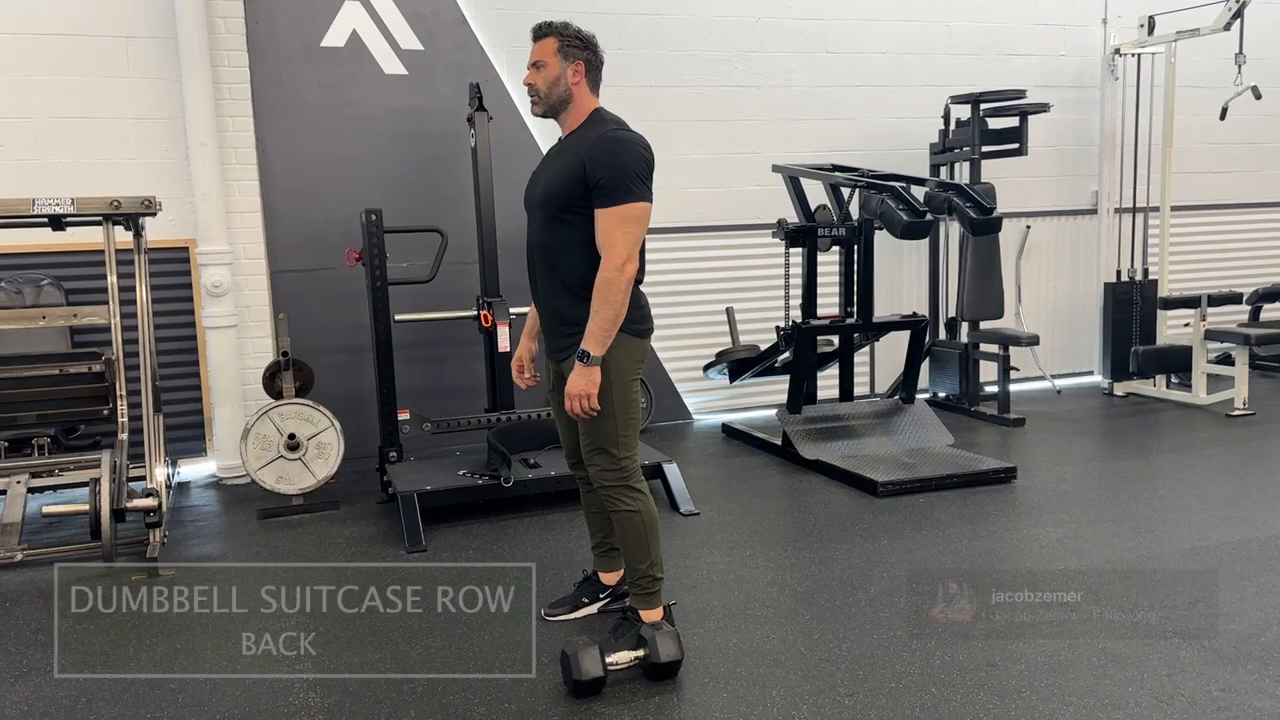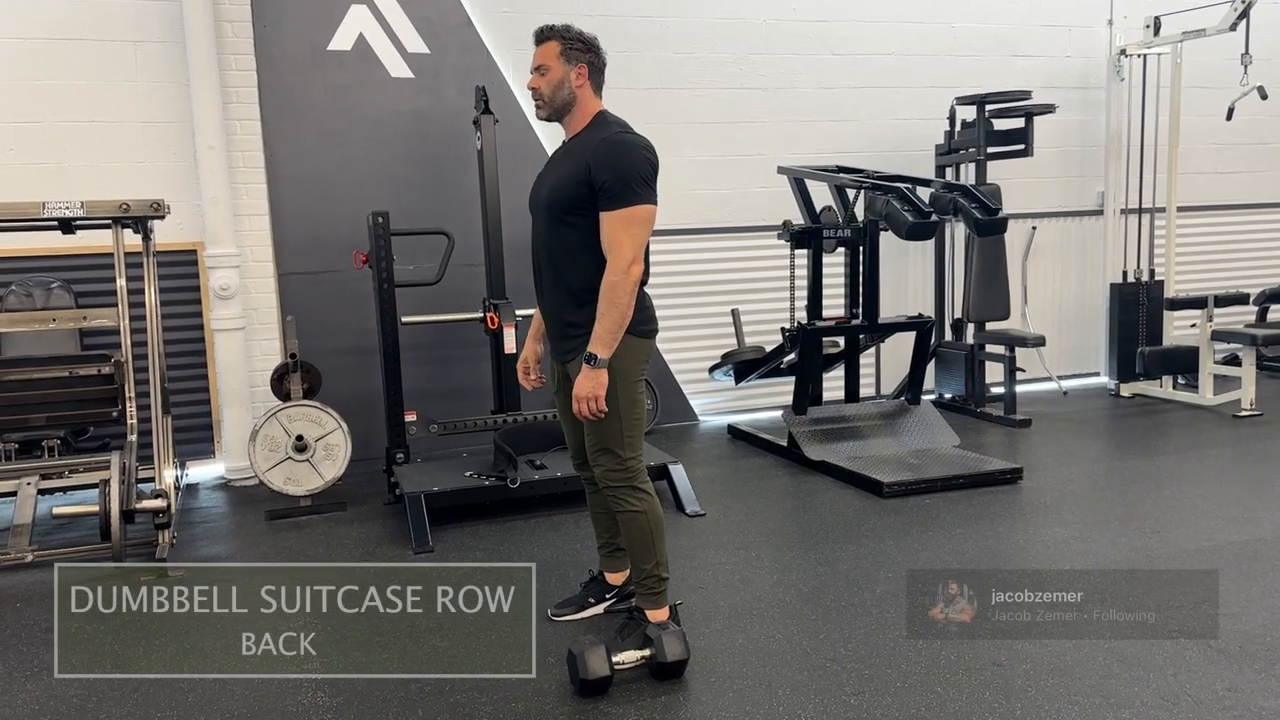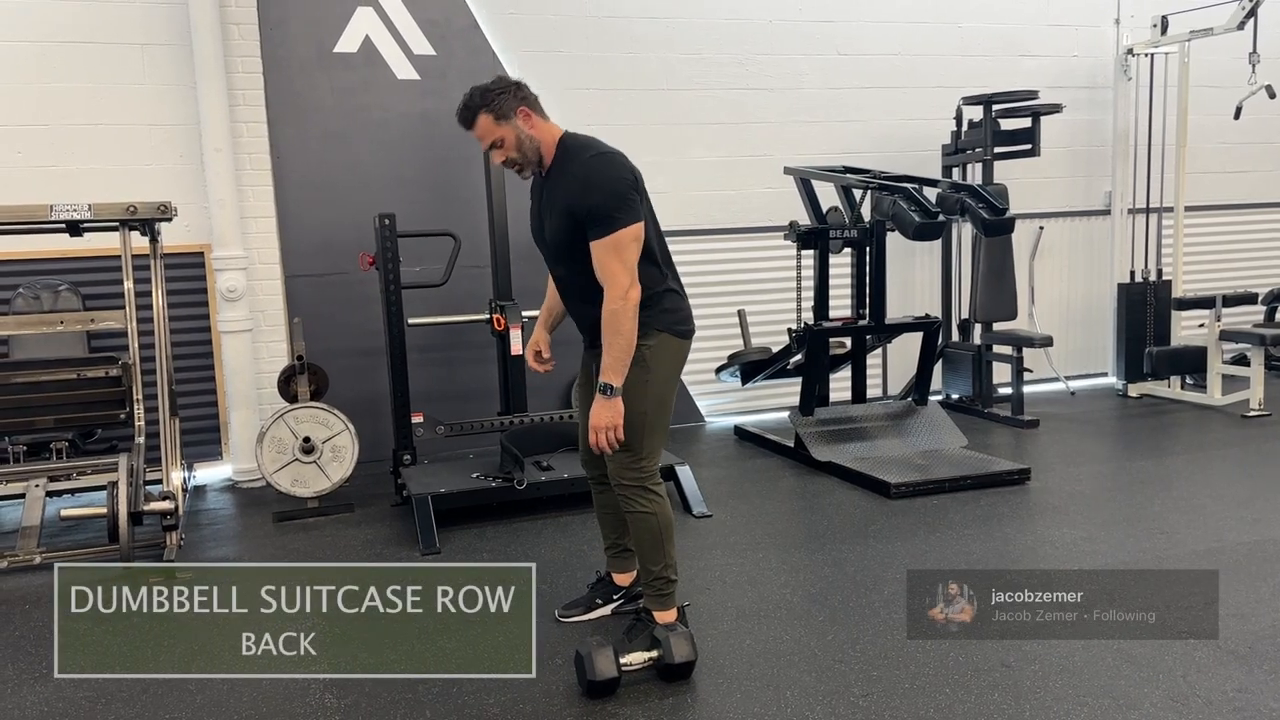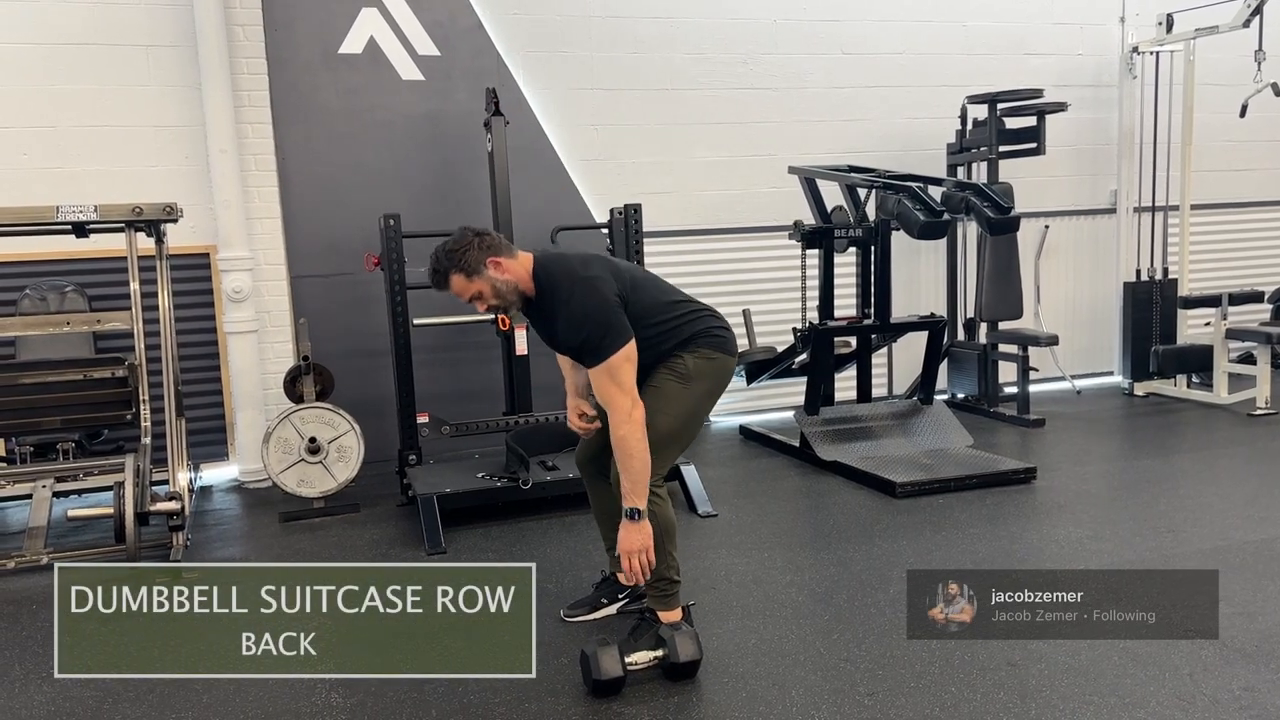
dt=0.4s
person 1, frame 1
left shoulder: (615, 148)
right shoulder: (563, 152)
left elbow: (619, 264)
left wrist: (589, 359)
right wrist: (532, 336)
left hip: (604, 343)
right hip: (566, 342)
left knee: (615, 475)
right knee: (585, 470)
left ankle: (651, 610)
right ankle: (610, 578)
person 1, frame 2
left shoulder: (619, 150)
right shoulder: (567, 155)
left elbow: (624, 267)
left wrist: (596, 362)
right wrist: (537, 337)
left hip: (609, 344)
right hip: (571, 343)
left knee: (620, 475)
right knee: (589, 470)
left ankle: (656, 609)
right ankle: (615, 577)
person 1, frame 3
left shoulder: (599, 174)
right shoulder: (544, 180)
left elbow: (624, 291)
left wrist: (610, 391)
right wrist: (544, 325)
left hip: (650, 335)
right hip: (605, 339)
left knee: (634, 473)
right knee: (598, 464)
left ankle: (664, 613)
right ankle: (622, 579)
person 1, frame 4
left shoulder: (581, 293)
right shoulder: (533, 288)
left elbow: (626, 411)
right elbow: (571, 341)
left wrist: (634, 516)
right wrist: (575, 395)
left hip: (700, 351)
right hip: (649, 357)
left knee: (640, 476)
right knee: (592, 462)
left ankle: (669, 614)
right ankle: (626, 581)
